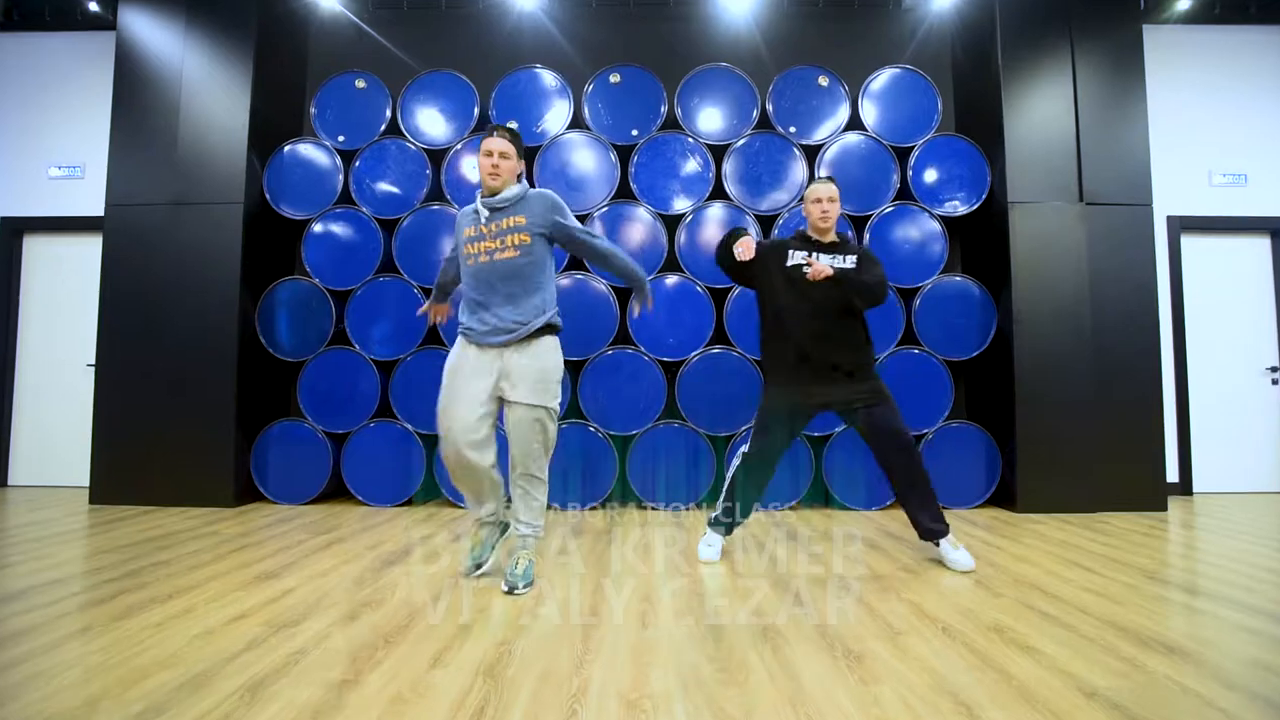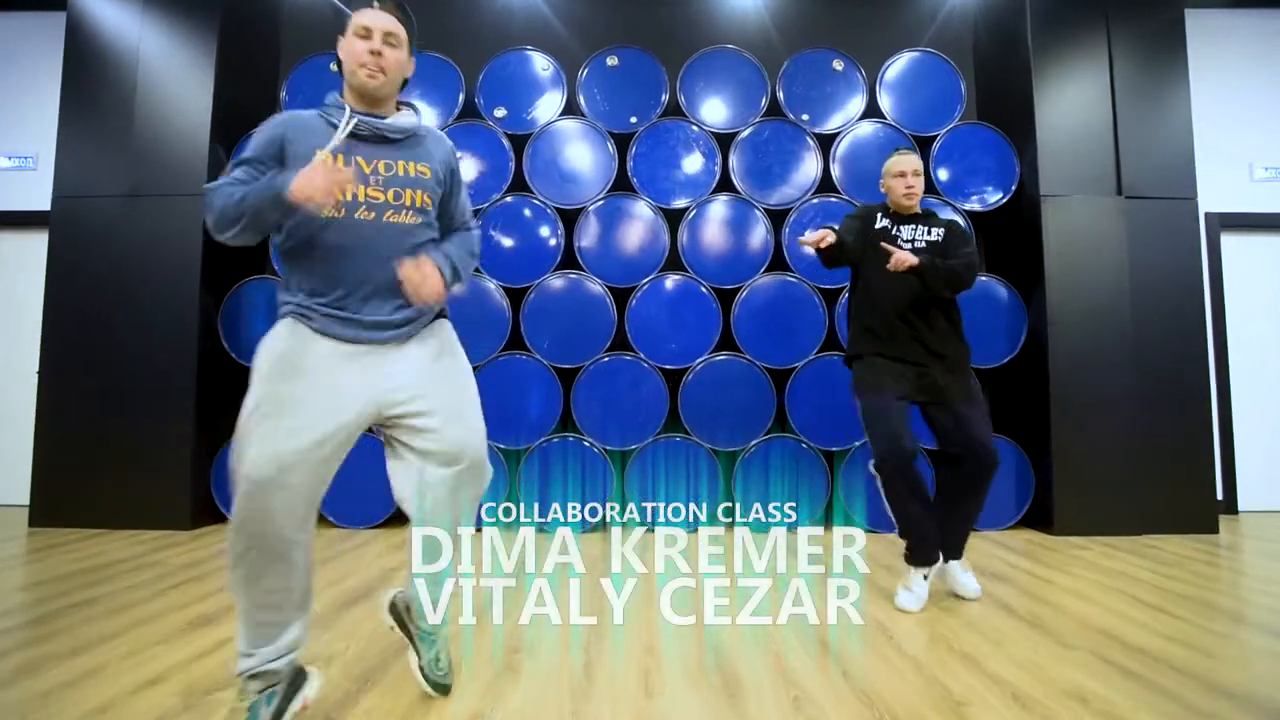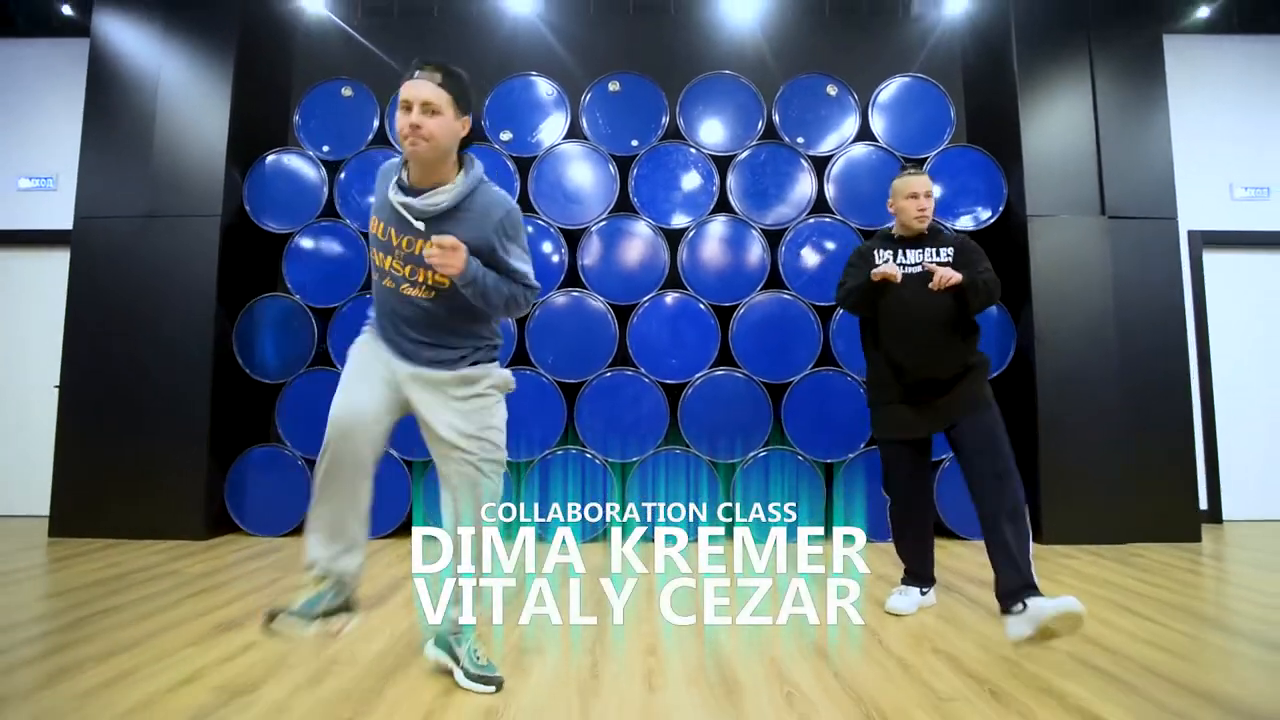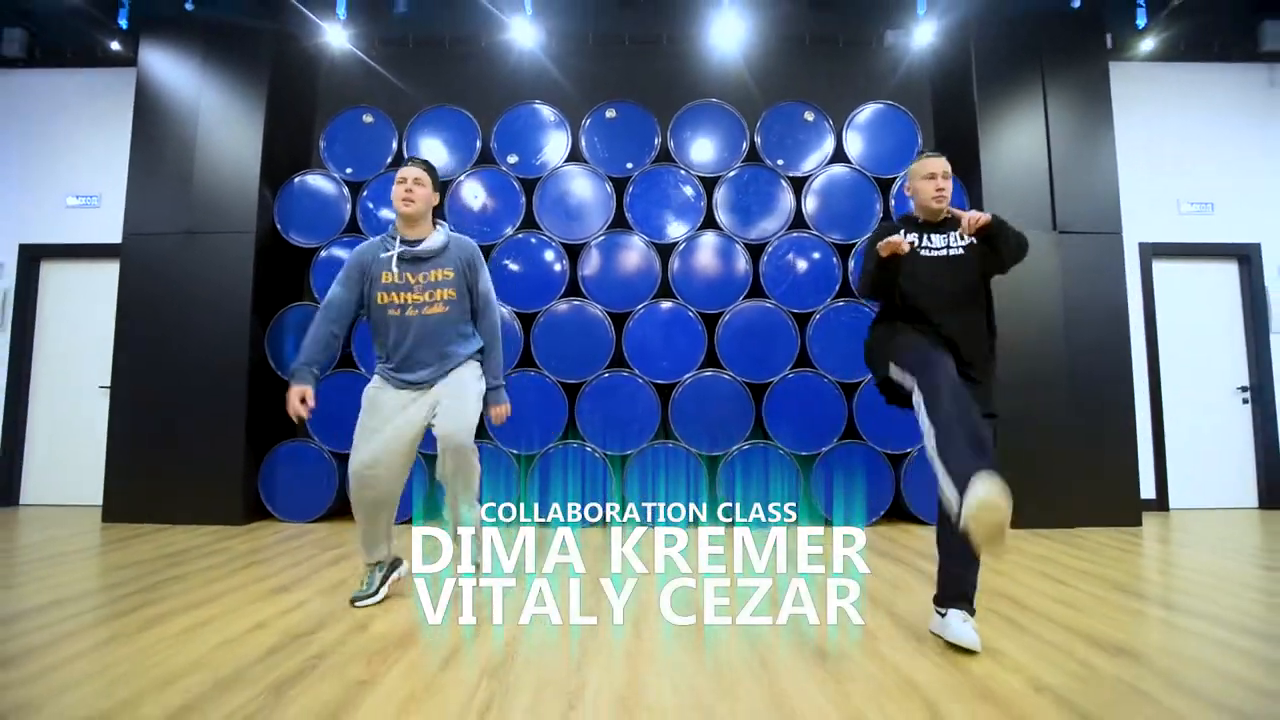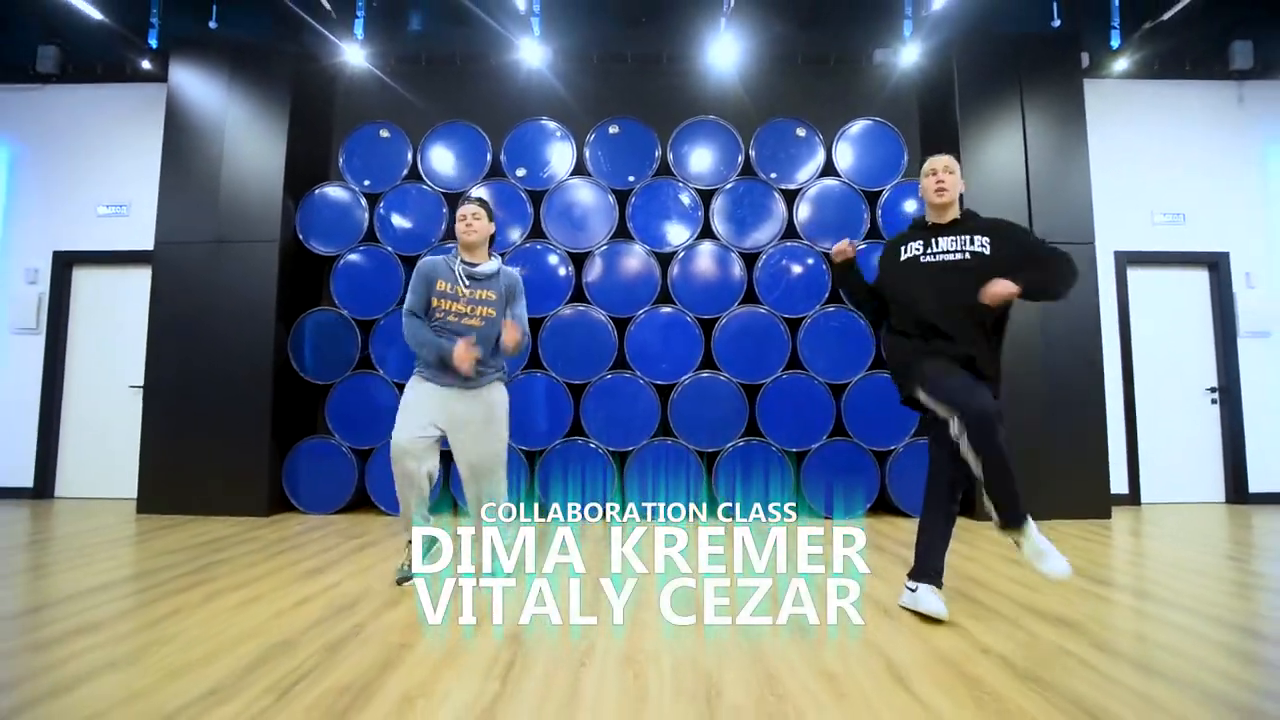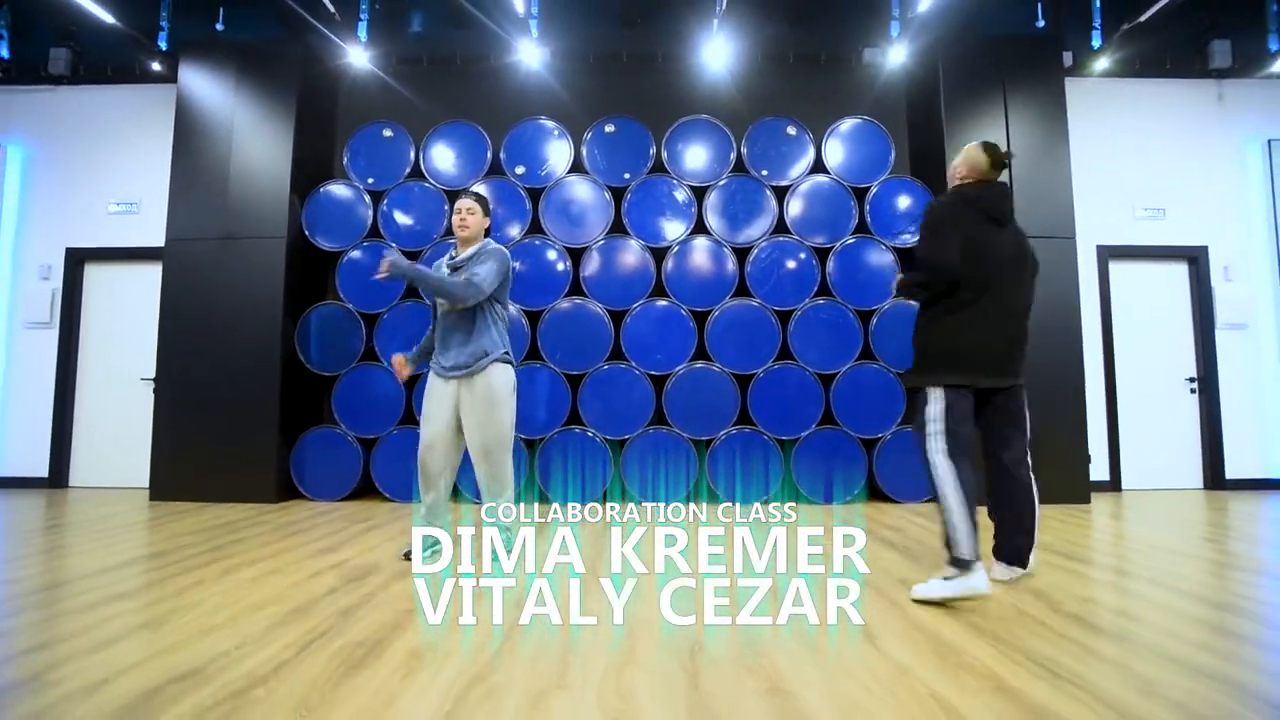
dt=0.7s
person 1, frame 1
left shoulder: (544, 206)
right shoulder: (465, 218)
left elbow: (593, 247)
left wrist: (639, 279)
right wrist: (439, 294)
left hip: (534, 347)
right hip: (473, 348)
left knee: (529, 455)
right knee: (461, 439)
left ankle: (527, 551)
right ankle: (491, 519)
person 1, frame 2
left shoulder: (437, 149)
right shoulder: (293, 130)
left elbow: (465, 235)
right elbow: (223, 213)
left wrist: (440, 266)
right wrist: (286, 192)
left hip: (419, 343)
right hip: (312, 341)
left knee: (459, 468)
right knee: (269, 490)
person 1, frame 3
left shoulder: (492, 209)
right shoulder: (386, 182)
left elbow: (521, 295)
left wrist: (464, 272)
left hip: (462, 372)
right hip: (385, 348)
left knee: (472, 505)
right knee: (347, 433)
left ankle: (454, 634)
right ankle: (334, 581)
person 1, frame 4
left shoulder: (463, 251)
right shoulder: (365, 257)
left elbow: (488, 321)
right elbow: (332, 316)
left wrist: (494, 386)
right wrist: (303, 373)
left hip: (455, 374)
right hip: (392, 385)
left knee: (456, 438)
right knee: (367, 473)
right ankle: (381, 561)
person 1, frame 5
left shoulder: (507, 280)
right shoulder: (429, 268)
left elbow: (514, 332)
right elbow: (410, 320)
left wrist: (514, 338)
right wrist: (447, 351)
left hip: (484, 390)
right hip: (429, 383)
left knee: (484, 471)
right knee: (405, 447)
right ankle: (420, 536)
person 1, frame 6
left shoulder: (494, 255)
right shoulder: (438, 268)
left elbow: (466, 292)
left wrist: (404, 269)
right wrist: (413, 358)
left hip: (487, 372)
right hip: (442, 374)
left knee: (491, 456)
right knee: (433, 454)
left ankle: (501, 538)
right ankle: (432, 535)
person 2, frame 1
left shoulder: (858, 256)
right shoulder: (776, 253)
left elbow: (875, 293)
right elbow: (726, 257)
left wrist: (831, 274)
right wrist: (742, 242)
left hip: (851, 373)
right hip: (791, 376)
left knee: (897, 444)
right knee: (758, 454)
left ankle: (937, 535)
right ankle: (720, 527)
person 2, frame 2
left shoulder: (950, 231)
right shoulder: (868, 220)
left elbow: (963, 275)
right elbow: (846, 252)
left wrist: (918, 264)
right wrist: (830, 240)
left hip: (942, 361)
right hip: (881, 360)
left knee: (978, 454)
right knee: (894, 452)
left ankle: (949, 554)
right ankle: (920, 560)
person 2, frame 3
left shoulder: (957, 245)
right shoulder: (870, 252)
left elbow: (987, 291)
right elbow: (849, 301)
left wrist: (959, 280)
right wrist: (873, 282)
left hip: (961, 381)
right hip: (898, 391)
left knee: (996, 477)
right knee: (906, 490)
left ankle: (1021, 602)
right ankle: (918, 583)
person 2, frame 4
left shoulder: (973, 231)
right shoulder: (892, 233)
left elbow: (1014, 251)
right elbow: (871, 290)
left wrist: (989, 225)
right wrist: (885, 259)
left hip: (966, 366)
right hip: (907, 346)
right knee: (937, 378)
left ankle: (952, 606)
right ankle: (971, 490)
person 2, frame 5
left shoulder: (997, 234)
right shoulder: (899, 248)
left elbow: (1059, 267)
right elbow: (879, 308)
left wrist: (1020, 285)
right wrist: (845, 269)
left hip: (972, 370)
right hip: (919, 362)
left knee: (949, 473)
right knee: (981, 418)
left ankle: (921, 583)
right ankle: (1020, 526)
person 2, frame 6
left shoulder: (943, 213)
right shoulder: (1008, 224)
left elbow: (934, 277)
right elbow: (1027, 277)
left wrist: (907, 284)
left hip: (944, 358)
right hip: (1001, 356)
left knee: (946, 450)
right knee: (1008, 457)
left ankle: (965, 565)
right ankle: (1015, 556)
